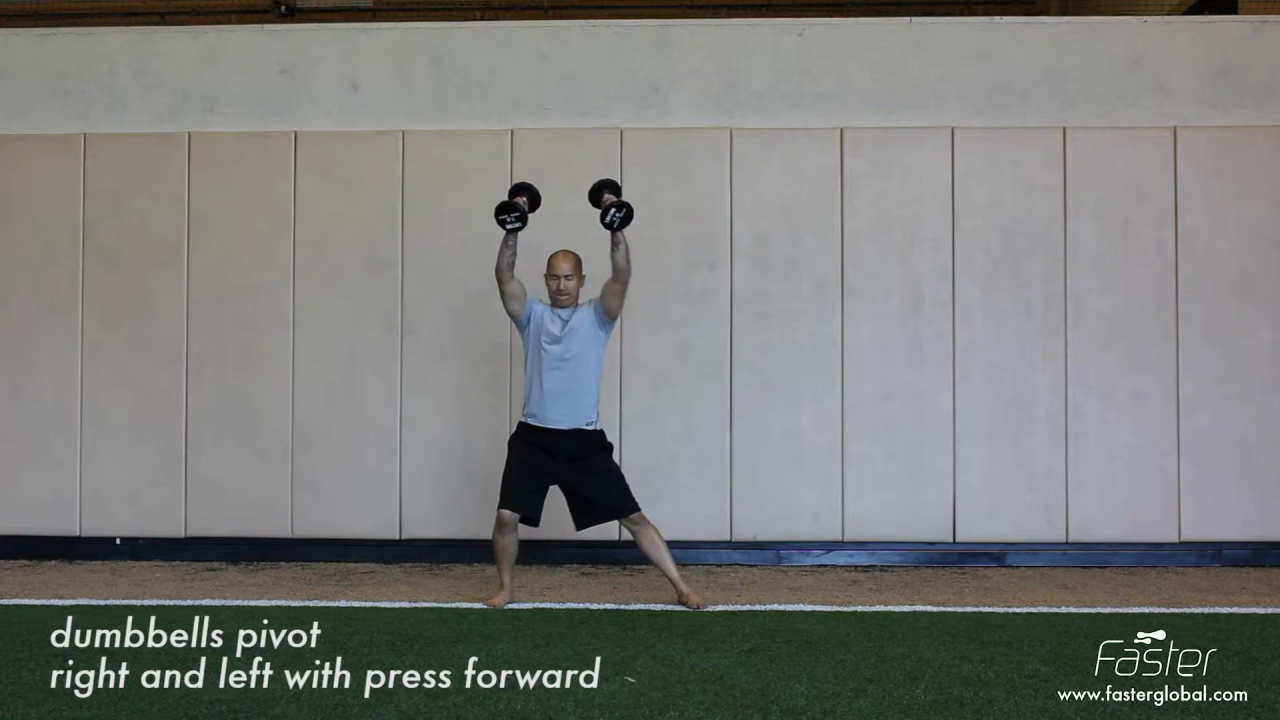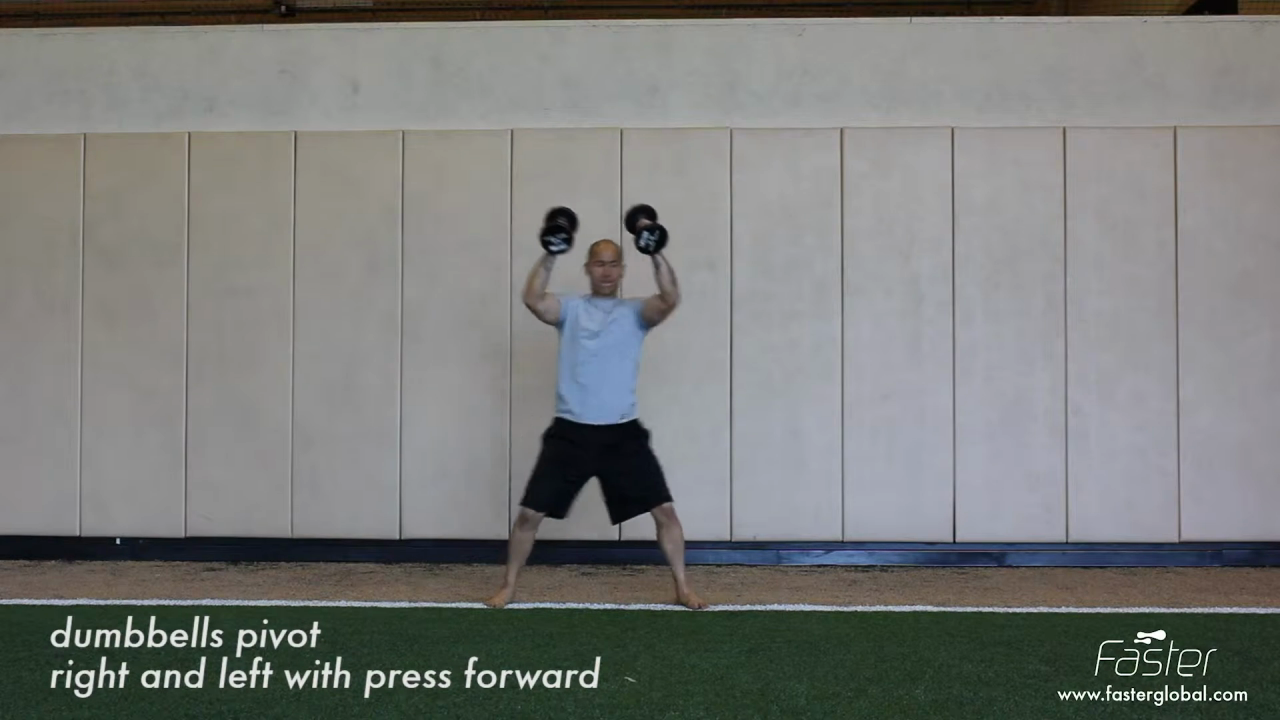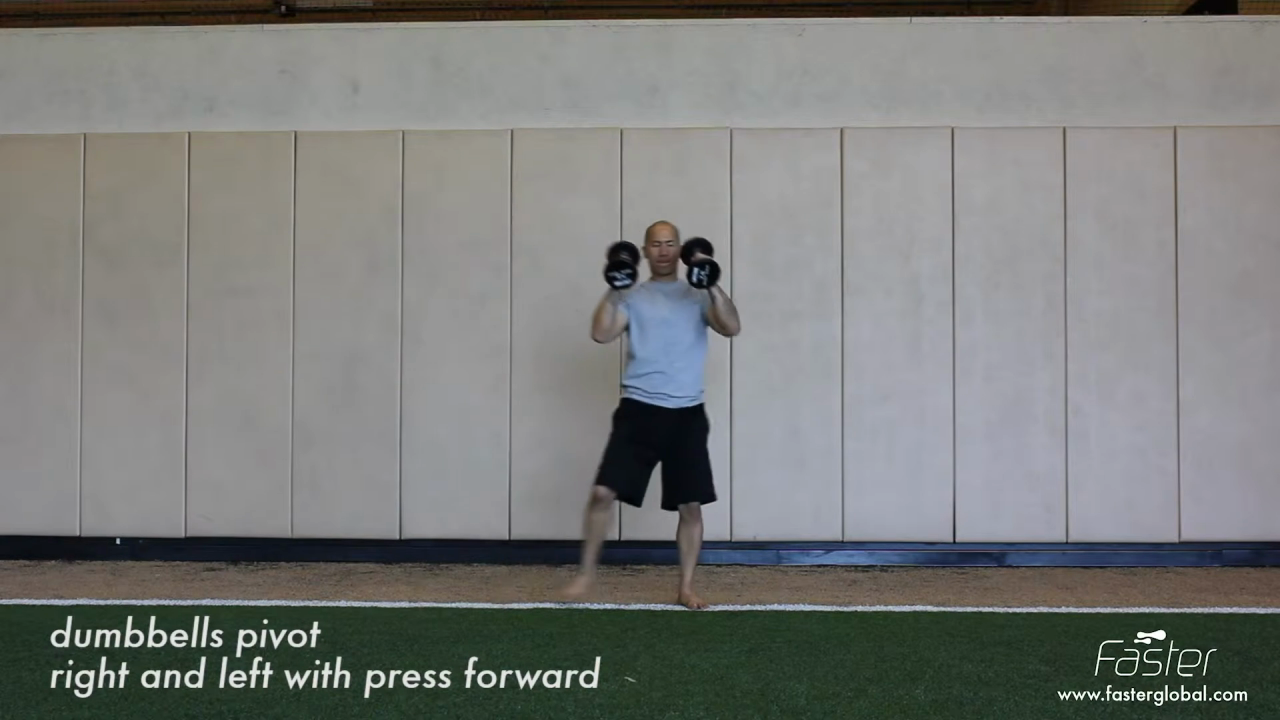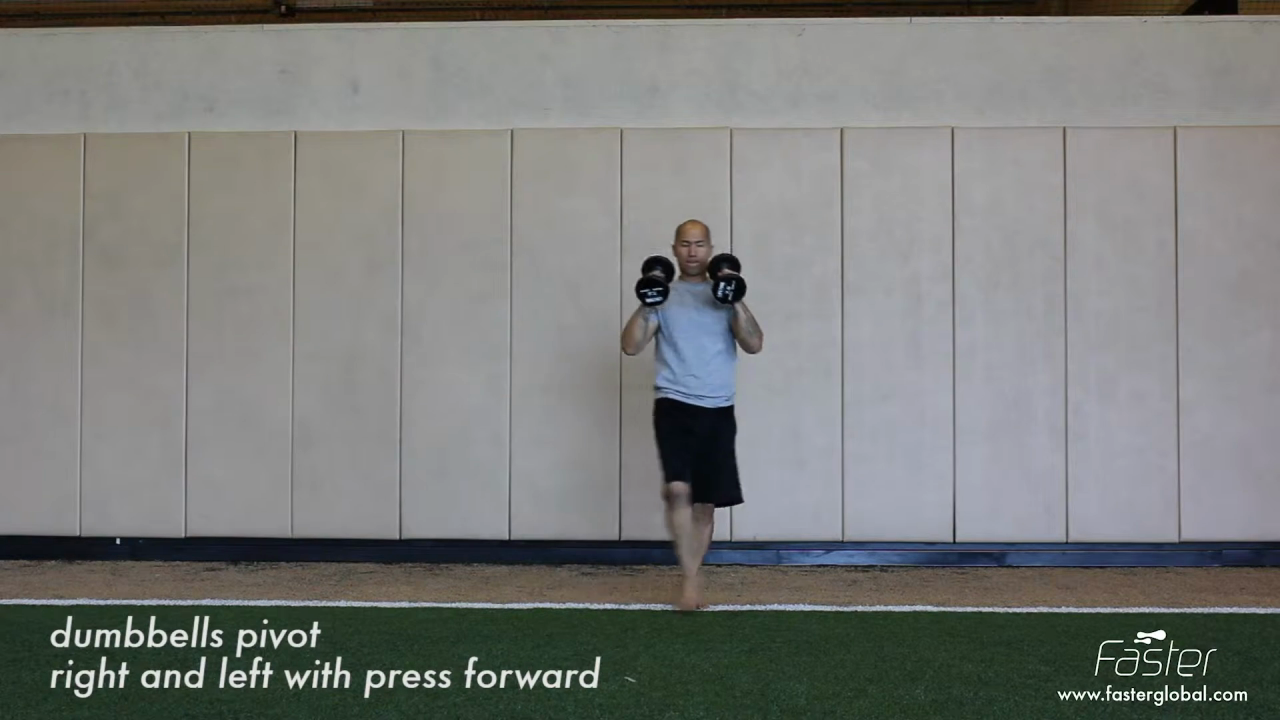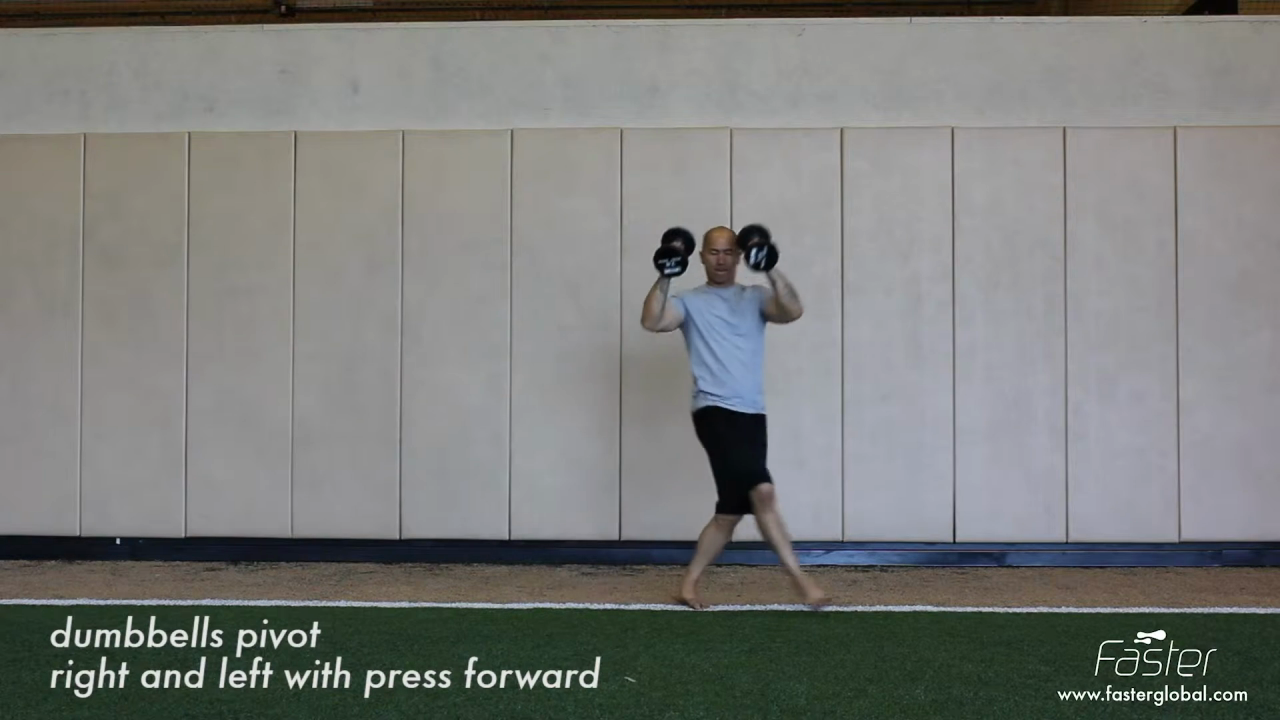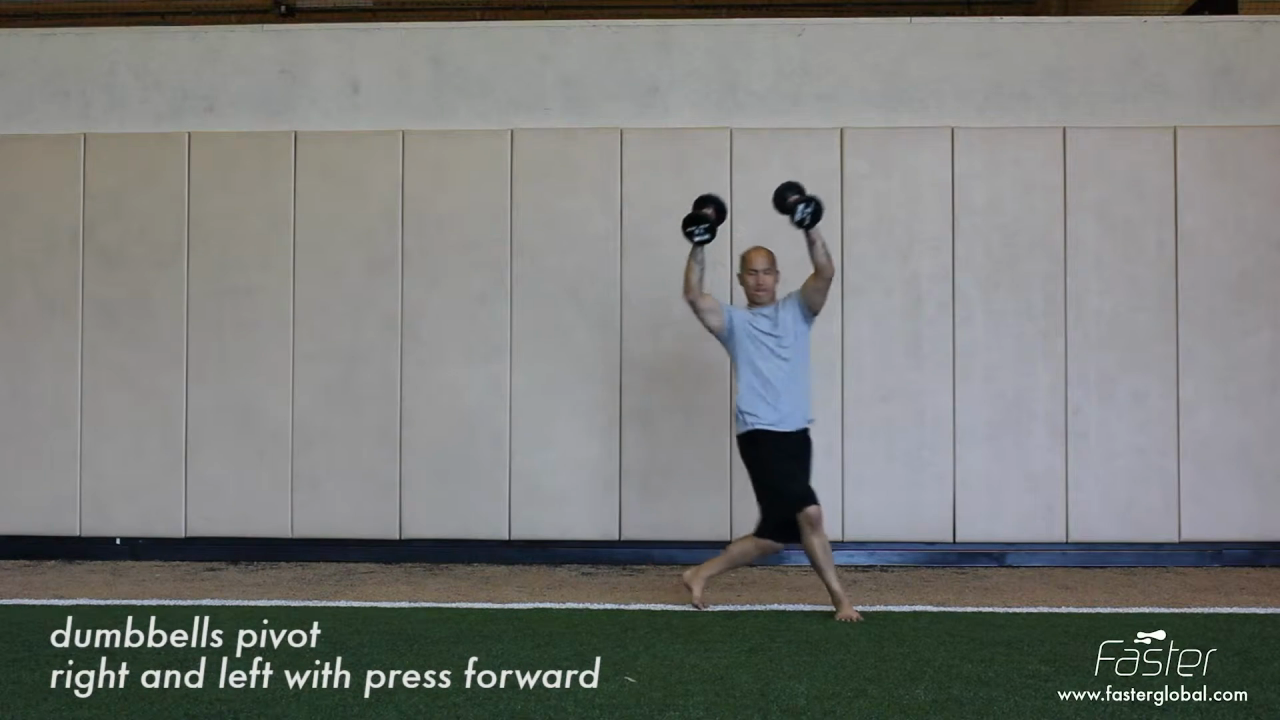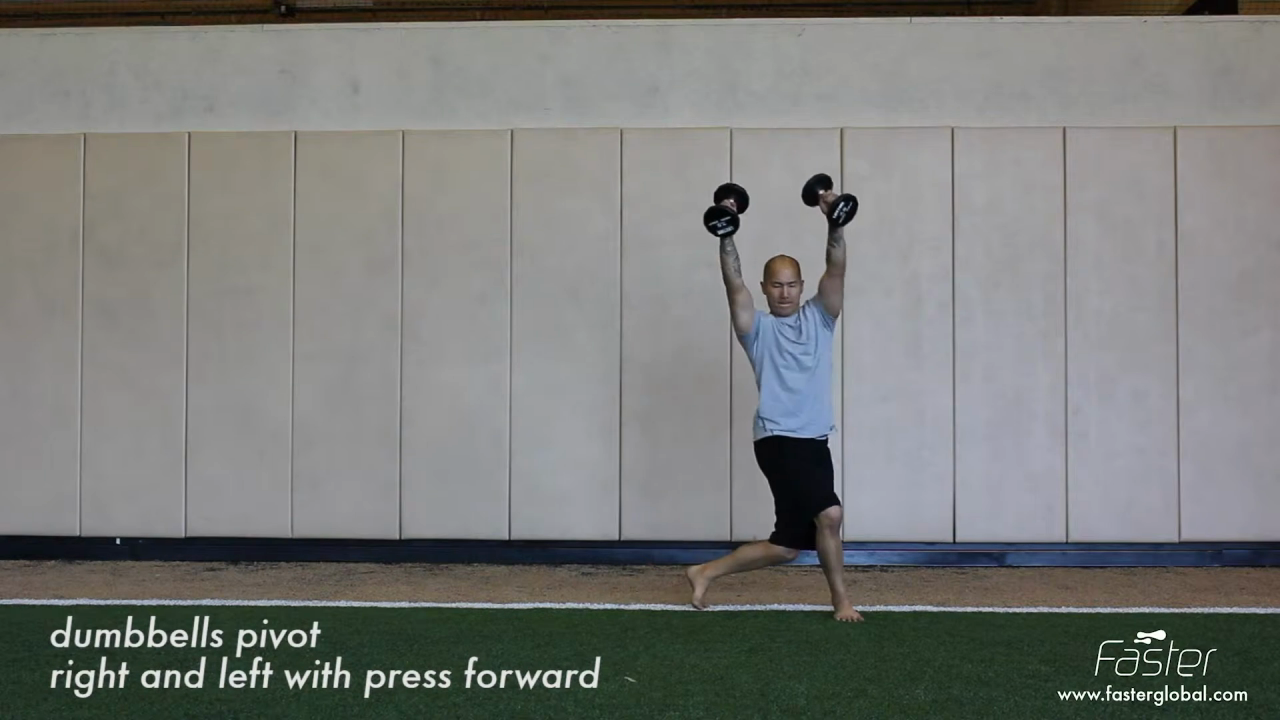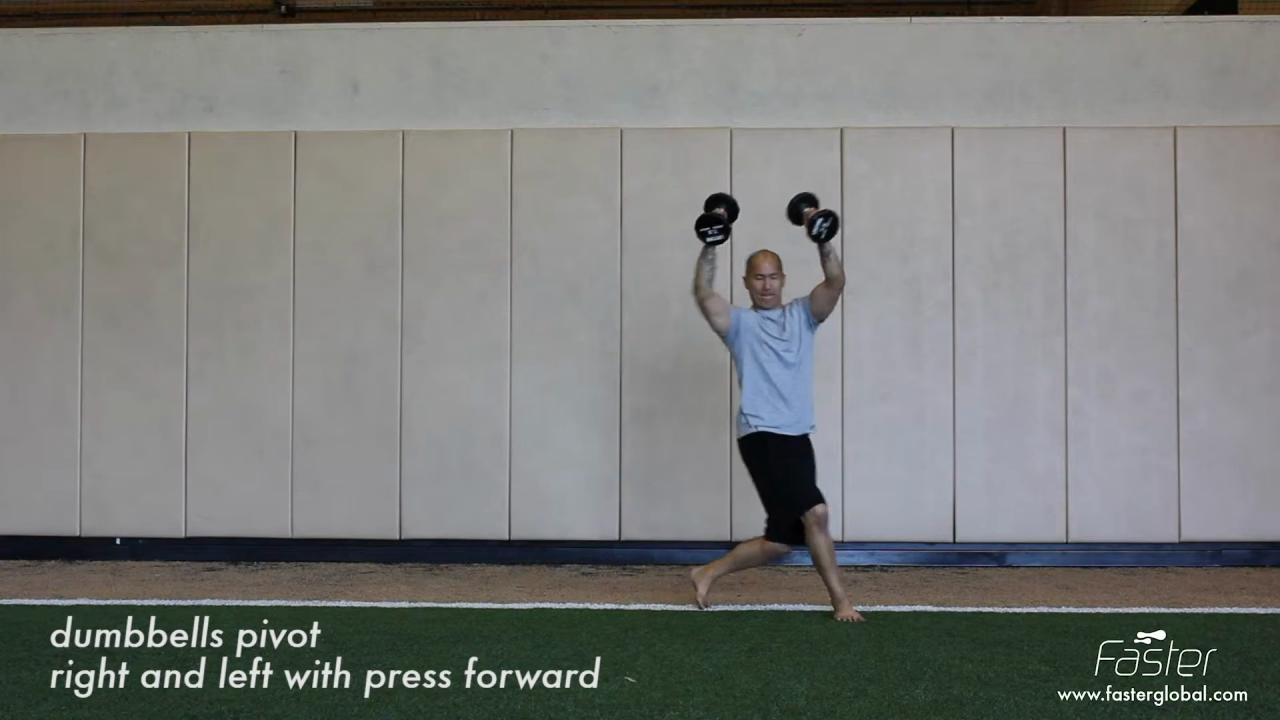
dt=0.3s
person 1, frame 1
left shoulder: (596, 316)
right shoulder: (532, 315)
left elbow: (621, 276)
right elbow: (504, 277)
left wrist: (616, 229)
right wrist: (512, 230)
left hip: (585, 439)
right hip: (534, 438)
left knee: (632, 516)
right knee: (506, 517)
left ankle: (681, 587)
right ankle: (505, 587)
person 1, frame 2
left shoulder: (636, 310)
right shoulder: (570, 306)
left elbow: (669, 301)
right elbow: (532, 299)
left wrist: (655, 254)
right wrist: (549, 255)
left hip: (622, 431)
right hip: (571, 430)
left knee: (663, 508)
right knee: (530, 513)
left ankle: (683, 586)
right ankle: (508, 587)
person 1, frame 3
left shoulder: (697, 296)
right shoulder: (633, 297)
left elbow: (731, 327)
right elbow: (601, 333)
left wrist: (710, 283)
right wrist: (614, 288)
left hip: (687, 414)
right hip: (640, 410)
left knee: (691, 506)
right knee: (603, 492)
left ankle: (685, 586)
right ankle: (586, 572)
person 1, frame 4
left shoulder: (724, 297)
right shoulder: (663, 298)
left elbow: (754, 344)
right elbow: (630, 346)
left wrist: (736, 301)
right wrist: (645, 305)
left hip: (719, 410)
right hip: (675, 406)
left knee: (706, 501)
right knee: (677, 489)
left ankle: (687, 582)
right ankle: (693, 578)
person 1, frame 5
left shoulder: (755, 296)
right shoulder: (690, 300)
left elbow: (792, 311)
right elbow: (652, 321)
left wrist: (770, 268)
right wrist: (666, 275)
left hip: (752, 414)
right hip: (715, 411)
left knee: (732, 509)
right knee: (762, 492)
left ankle: (689, 582)
right ankle: (800, 579)
person 1, frame 6
left shoulder: (796, 310)
right shoulder: (733, 321)
left elbow: (824, 275)
right elbow: (694, 295)
left wrist: (808, 227)
right wrist: (698, 244)
left hip: (796, 436)
right hip: (759, 437)
left knee: (776, 533)
right knee: (810, 515)
left ankle: (700, 576)
right ankle: (839, 598)
person 1, frame 7
left shoulder: (820, 318)
right shoulder: (758, 328)
left elbow: (836, 269)
right elbow: (734, 284)
left wrist: (834, 221)
right wrist: (726, 233)
left hip: (815, 442)
right hip: (778, 441)
left knee: (787, 545)
right knee: (829, 515)
left ankle: (706, 572)
right ankle: (840, 598)
person 1, frame 8
left shoulder: (803, 314)
right shoulder: (739, 322)
left elbow: (836, 284)
right elbow: (704, 297)
left wrist: (821, 240)
right wrist: (710, 246)
left hip: (797, 437)
right hip: (760, 436)
left knee: (783, 536)
right knee: (815, 514)
left ankle: (706, 574)
right ankle: (839, 599)
